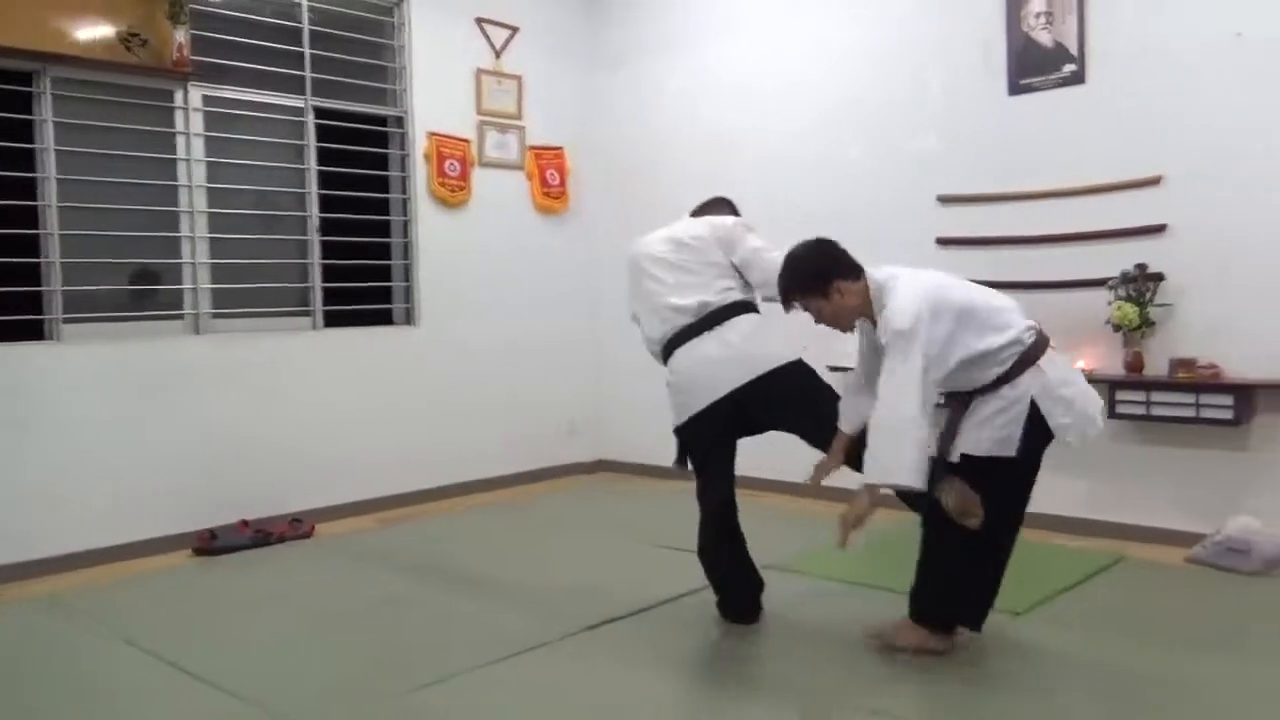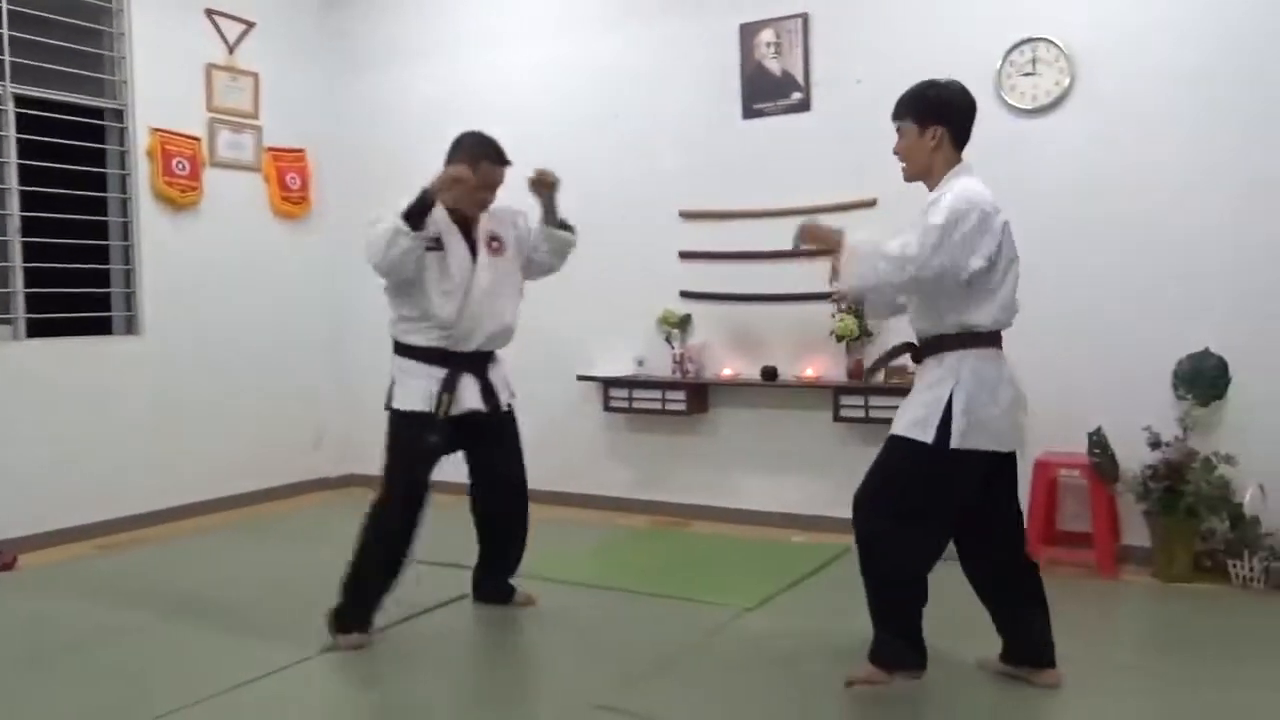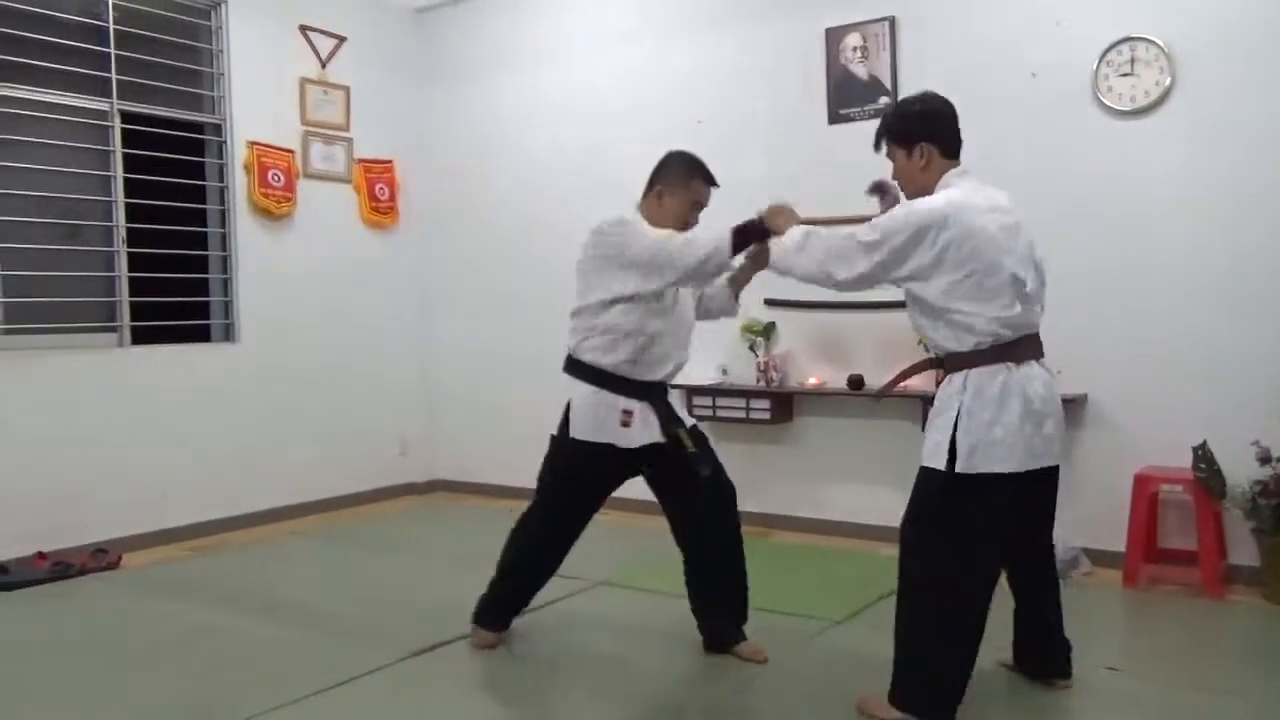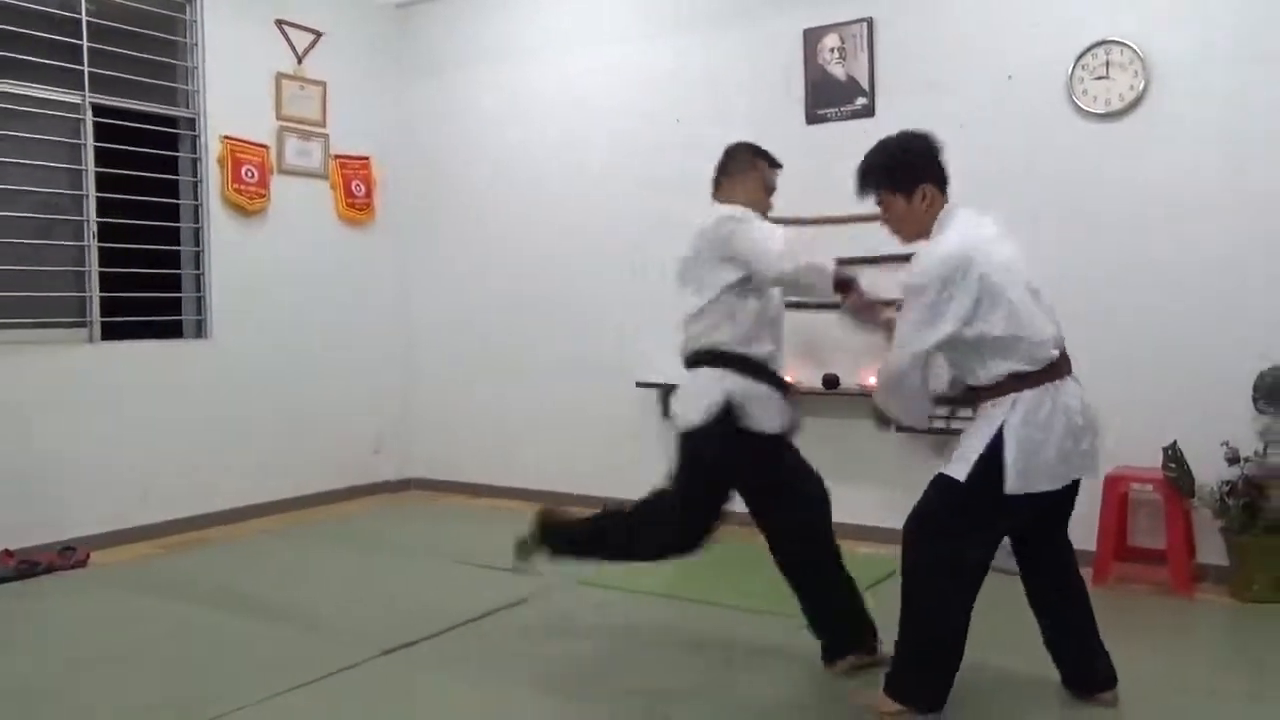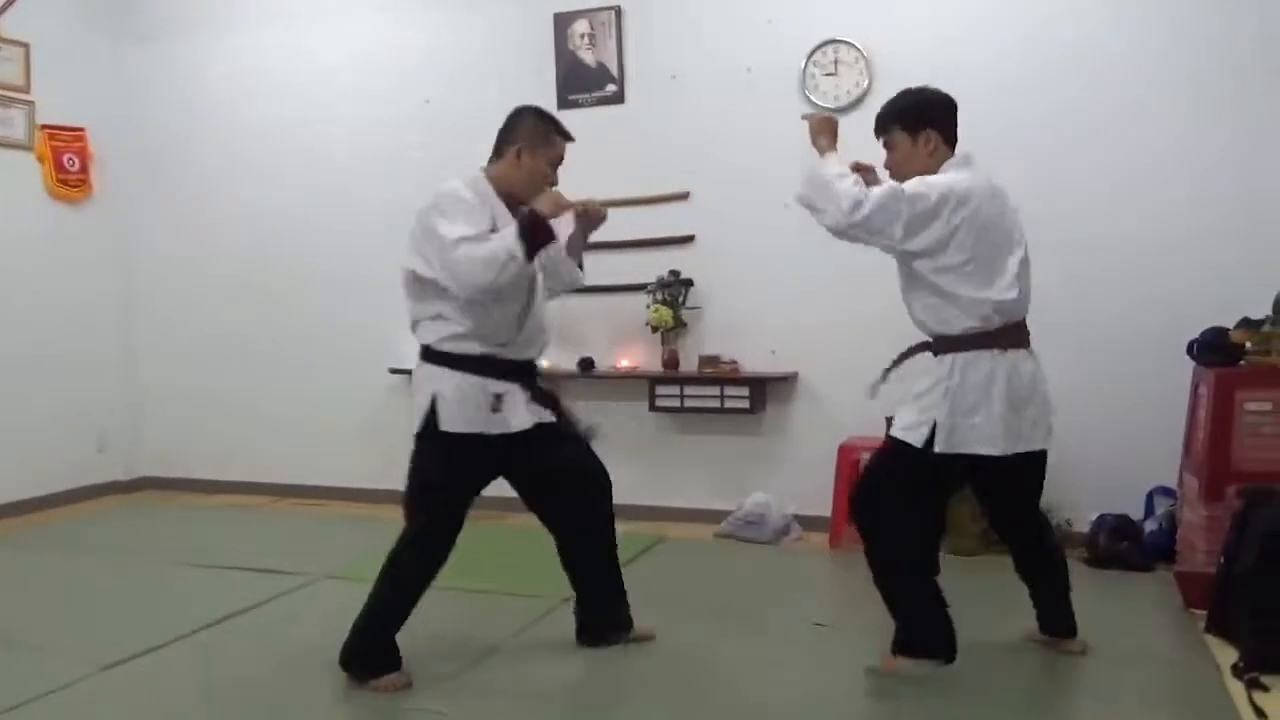
dt=1s
person 1, frame 1
left shoulder: (909, 313)
right shoulder: (880, 296)
left elbow: (901, 406)
right elbow: (869, 378)
right wrist: (841, 441)
left hip: (1027, 394)
right hip: (998, 389)
left ankle: (936, 622)
right ankle: (941, 620)
person 1, frame 2
left shoulder: (963, 202)
right shoulder: (956, 201)
left elbow: (910, 266)
right elbow: (921, 283)
left wrist: (840, 247)
right wrist: (854, 264)
left hip: (961, 385)
right hip: (973, 383)
left knee: (884, 514)
right knee: (989, 531)
left ankle: (898, 653)
right ankle: (1032, 654)
person 1, frame 3
left shoulder: (928, 217)
right shoulder: (996, 205)
left elbow: (842, 265)
left wrist: (786, 233)
right wrist: (895, 220)
left hip: (982, 398)
right hip: (1028, 390)
left knee: (939, 551)
right knee: (1025, 540)
right ankle: (1045, 657)
person 1, frame 4
left shoulder: (940, 261)
right shoulder: (974, 234)
left elbow: (910, 361)
left wrist: (895, 404)
right wrist: (884, 319)
left hip: (1020, 421)
right hip: (1057, 409)
left knee: (939, 545)
right knee: (1044, 550)
person 1, frame 5
left shoulder: (938, 194)
right shoulder: (981, 191)
left elbow: (850, 214)
right elbow: (917, 240)
left wrist: (826, 152)
right wrist: (877, 191)
left hip: (965, 379)
right hip: (1008, 372)
left knee: (882, 503)
right knee: (1017, 513)
left ankle: (924, 639)
right ankle: (1059, 626)
person 2, frame 1
left shoulder: (641, 253)
right shoulder: (727, 227)
right elbow: (778, 275)
left hip: (690, 374)
right hip: (749, 352)
left knee: (715, 501)
right knee: (842, 427)
left ankle: (738, 600)
person 2, frame 2
left shoulder: (504, 222)
right shoulder: (413, 220)
left elbow: (546, 255)
right elbow: (385, 258)
left wrist: (549, 206)
right wrist: (432, 196)
left hip: (482, 379)
right hip: (420, 379)
left knee: (506, 491)
right knee: (401, 496)
left ankle: (493, 582)
right ankle: (354, 611)
person 2, frame 3
left shoulder: (670, 255)
right shoulder: (614, 236)
left elbow: (705, 301)
right elbow: (692, 251)
left wrist: (749, 268)
right wrist: (760, 231)
left hip: (655, 406)
right hip: (600, 404)
left knee: (713, 505)
right knee: (554, 517)
left ankle: (724, 629)
right ankle: (495, 612)
person 2, frame 4
left shoulder: (719, 235)
right shoulder: (734, 225)
right elbow: (786, 264)
right wrist: (846, 284)
left hip: (738, 401)
right hip: (728, 399)
left knee: (802, 506)
right knee: (682, 522)
left ankle: (847, 638)
right ankle: (557, 532)
person 2, frame 5
left shoulder: (512, 213)
right shoulder: (453, 202)
left elbow: (549, 282)
right elbow: (472, 277)
left wrist: (575, 235)
right wrist: (537, 223)
left hip: (512, 392)
right hip: (461, 398)
left knee: (583, 489)
right knee: (428, 532)
left ankle: (603, 617)
right ankle: (368, 652)
